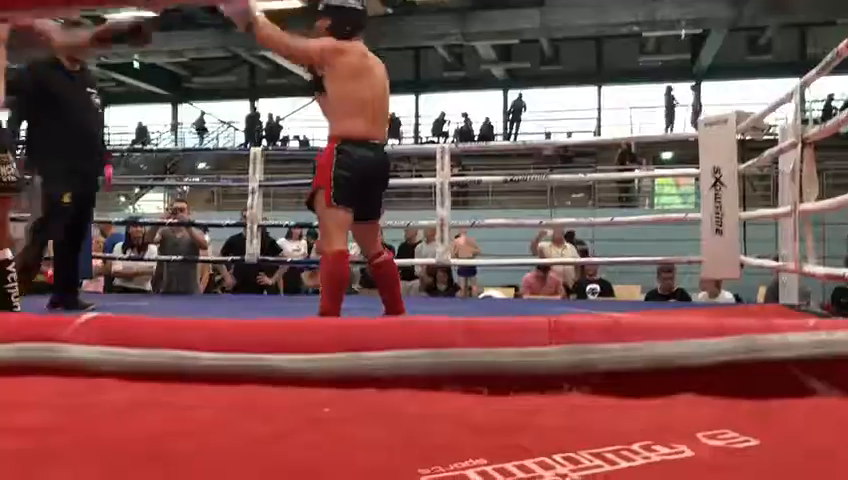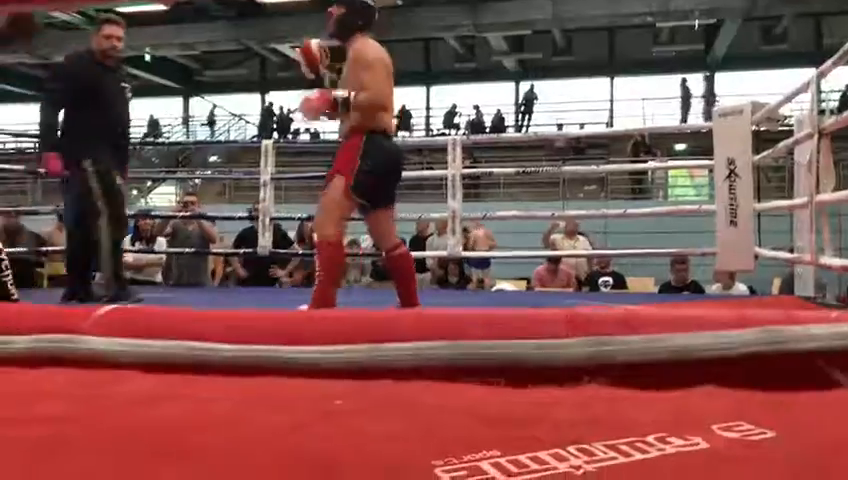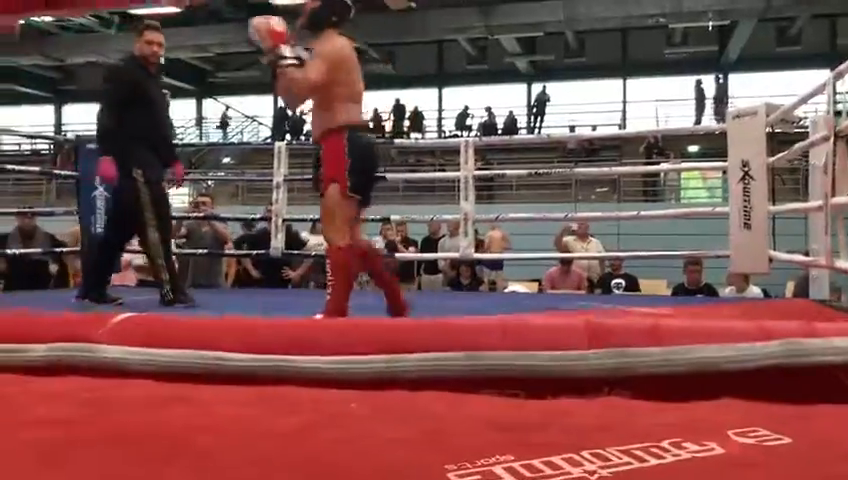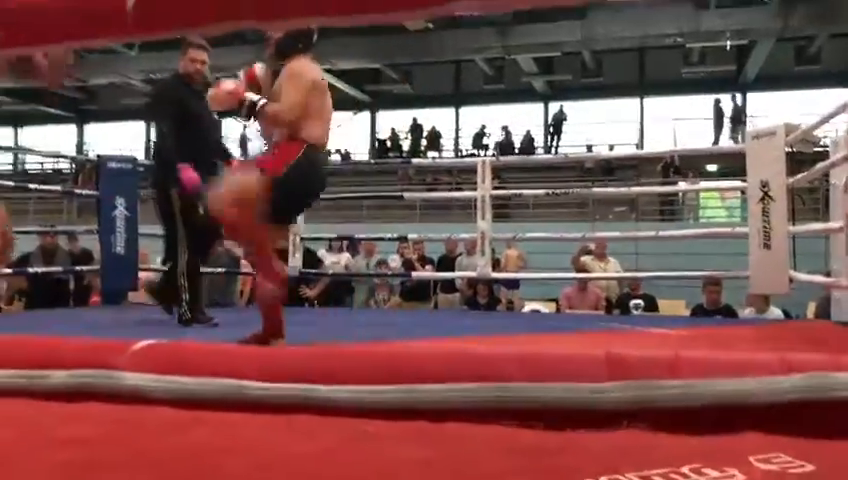
dt=0.3s
person 1, frame 1
left shoulder: (339, 51)
right shoulder: (375, 65)
left elbow: (284, 44)
right wrist: (319, 74)
left hip: (345, 155)
right hip: (374, 157)
left knee: (332, 241)
right knee: (372, 245)
left ankle: (328, 319)
right ankle: (396, 316)
person 1, frame 2
left shoulder: (365, 50)
right shoulder: (358, 55)
left elbow: (380, 100)
right elbow: (346, 111)
left wrist: (337, 99)
right wrist: (318, 71)
left hip: (366, 148)
right hip: (373, 150)
left knee: (326, 224)
right knee: (387, 238)
left ankle: (321, 306)
right ankle: (411, 307)
person 1, frame 3
left shoulder: (332, 46)
right shoulder: (322, 52)
left elbow: (302, 88)
right elbow: (292, 99)
left wrist: (283, 51)
right wrist: (281, 57)
left hip: (345, 147)
right hip: (340, 148)
left knee: (336, 233)
right knee: (348, 236)
left ankle: (335, 314)
right ankle: (396, 302)
person 1, frame 4
left shoulder: (298, 68)
right shoulder: (302, 75)
left elbow: (285, 119)
left wrist: (247, 99)
right wrist: (260, 94)
left hip: (298, 160)
right hip: (298, 168)
left knee: (226, 204)
right knee: (260, 252)
left ankle: (269, 271)
right ankle: (272, 331)
person 2, frame 1
left shoulder: (88, 81)
right shoulder: (39, 73)
right elbow: (15, 115)
left wrist: (105, 161)
left hip: (86, 169)
right hip: (55, 167)
left knee: (74, 235)
right knee: (47, 228)
left ankle: (65, 293)
right ankle: (15, 286)
person 2, frame 2
left shoulder: (119, 75)
right shoulder: (74, 67)
right elbow: (51, 110)
left wrist: (124, 161)
right wrist: (51, 150)
left hip: (110, 157)
right hip: (88, 156)
left knee: (86, 220)
right knee: (108, 214)
left ankle: (78, 287)
right ankle: (115, 285)
person 2, frame 3
left shoulder: (155, 79)
right shoulder: (121, 73)
right elbow: (107, 117)
left wrist: (173, 160)
right wrist: (106, 155)
left hip: (148, 163)
right hip: (134, 161)
left knee: (120, 227)
right knee: (156, 222)
left ankle: (93, 286)
right ankle: (169, 289)
person 2, frame 4
left shoulder: (205, 94)
right shoulder: (167, 91)
right elbow: (165, 134)
left wrist: (228, 160)
right wrist: (181, 166)
left hip: (202, 179)
right hip: (175, 179)
left knee: (206, 236)
right knee: (187, 243)
left ankle: (164, 288)
right ankle: (189, 308)
